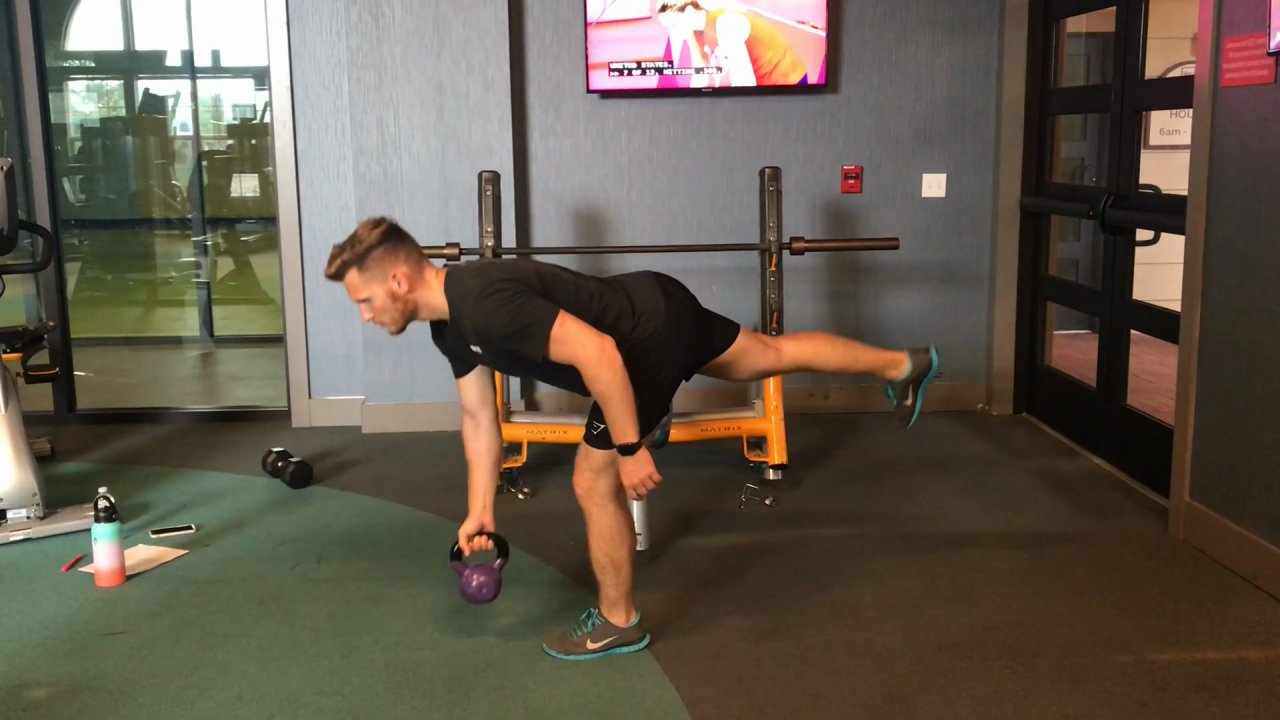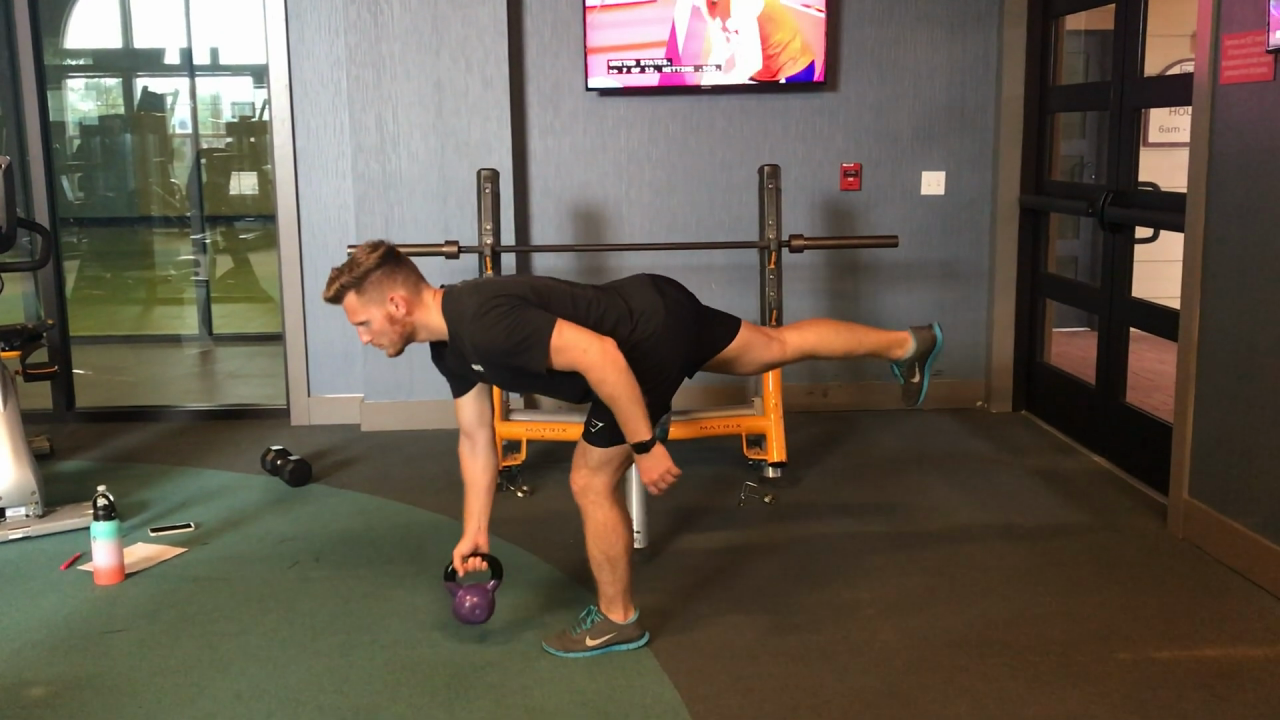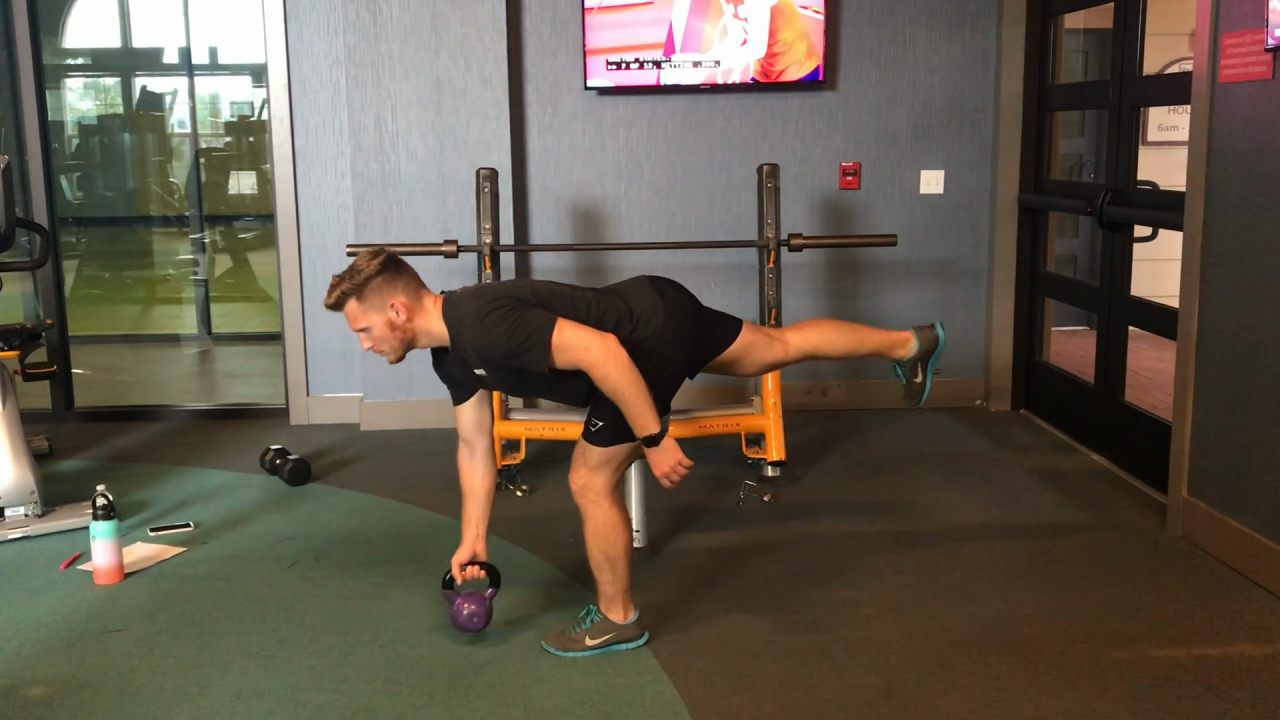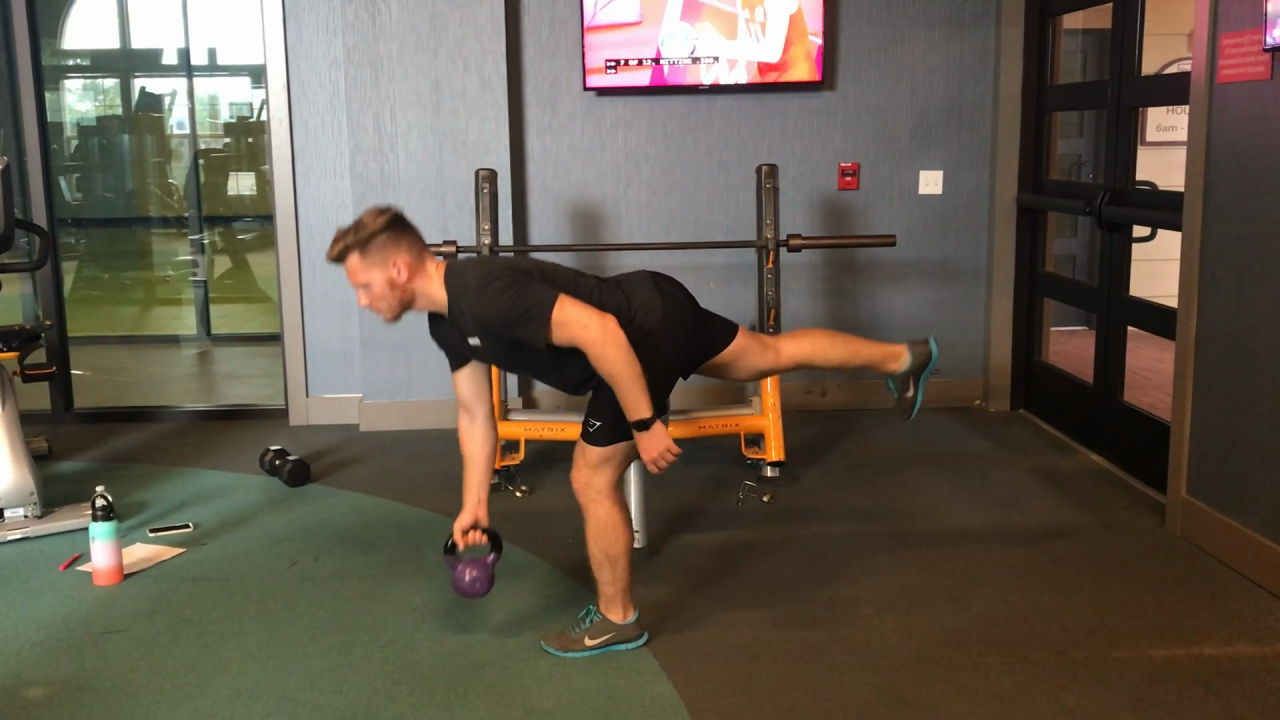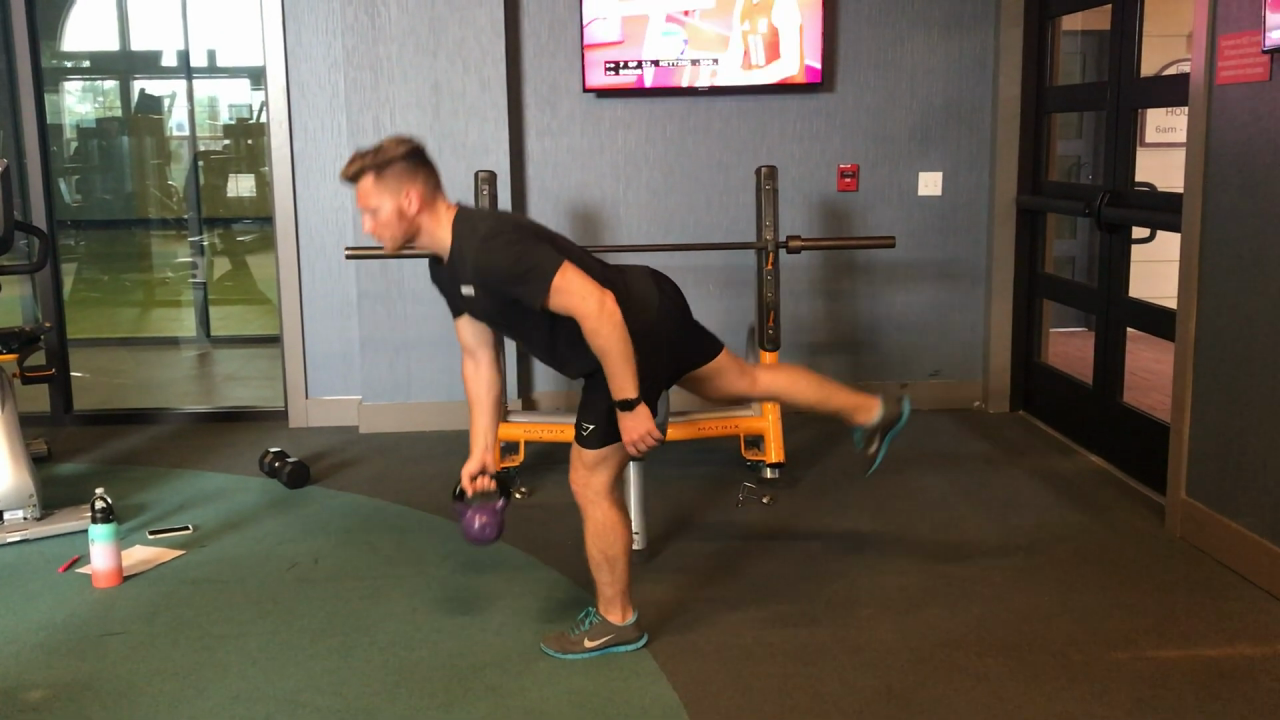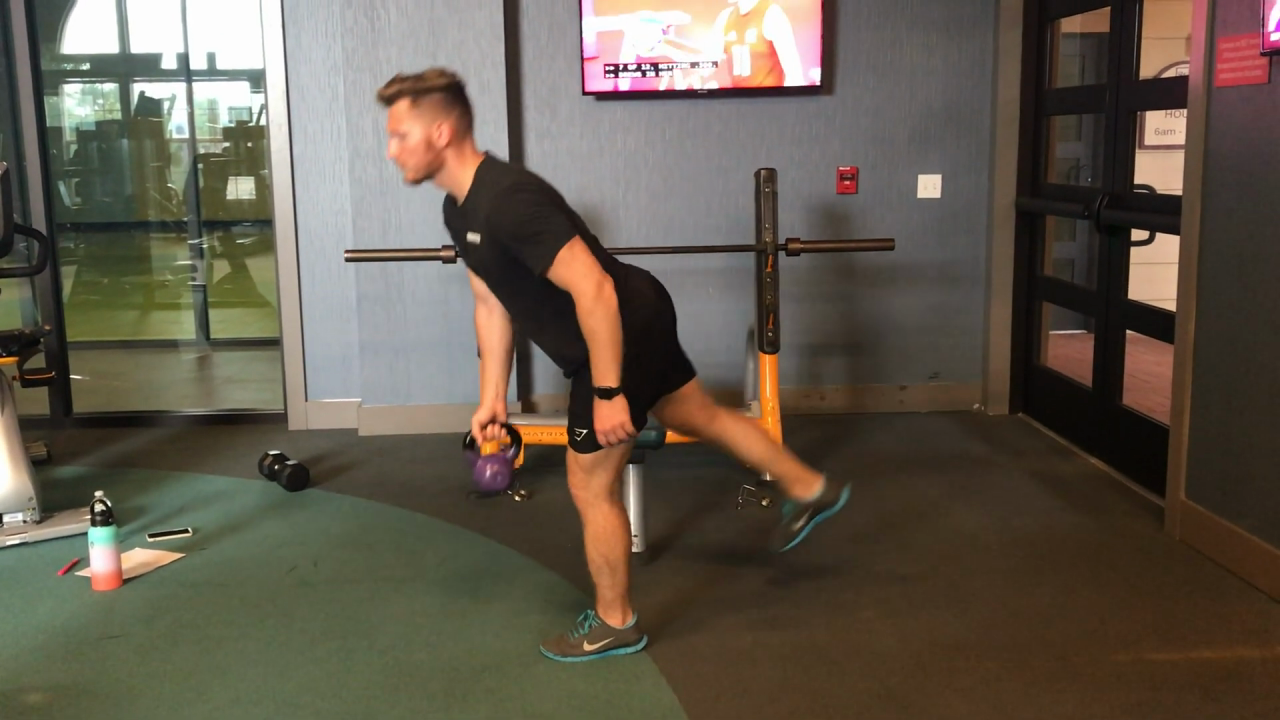
dt=0.2s
person 1, frame 1
left shoulder: (486, 305)
right shoulder: (451, 322)
left elbow: (598, 354)
right elbow: (479, 418)
left wrist: (629, 449)
right wrist: (480, 511)
left hip: (650, 334)
right hip: (658, 308)
left knee: (594, 483)
right knee: (770, 355)
left ankle: (618, 622)
right ankle: (900, 367)
person 1, frame 2
left shoulder: (485, 323)
right shoulder: (451, 344)
left elbow: (600, 357)
right elbow: (476, 439)
left wrist: (644, 447)
right wrist: (475, 533)
left hip: (650, 334)
right hip: (657, 307)
left knee: (591, 481)
right knee: (775, 346)
left ankle: (616, 620)
right ankle: (905, 346)
person 1, frame 3
left shoulder: (485, 327)
right shoulder: (452, 351)
left elbow: (603, 352)
right elbow: (474, 448)
left wrist: (654, 439)
right wrist: (472, 541)
left hip: (650, 334)
right hip: (658, 308)
left knee: (590, 480)
right knee: (777, 347)
left ankle: (616, 619)
right ankle: (907, 345)
person 1, frame 4
left shoulder: (486, 296)
right shoulder: (450, 319)
left elbow: (601, 333)
right elbow: (474, 414)
left wrist: (644, 424)
right wrist: (473, 505)
left hip: (648, 328)
right hip: (655, 307)
left knee: (592, 479)
right knee: (770, 355)
left ankle: (616, 619)
right ankle: (900, 359)
person 1, frame 5
left shoulder: (489, 248)
right shoulder: (447, 265)
left elbow: (597, 308)
right elbow: (478, 357)
left wrist: (628, 405)
right wrist: (481, 450)
left hip: (636, 324)
right hip: (647, 310)
left knee: (590, 481)
right knee: (747, 380)
left ankle: (615, 622)
right ankle: (871, 412)
person 1, frame 6
left shoulder: (506, 201)
right shoulder: (460, 207)
left elbow: (594, 290)
right elbow: (491, 304)
left wrist: (607, 393)
right wrist: (492, 398)
left hip: (624, 326)
right hip: (637, 316)
left knee: (589, 484)
right knee: (704, 418)
left ankle: (615, 625)
right ankle: (810, 489)
